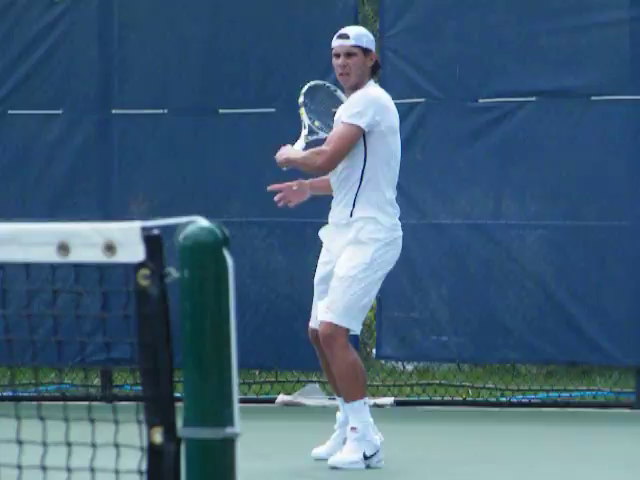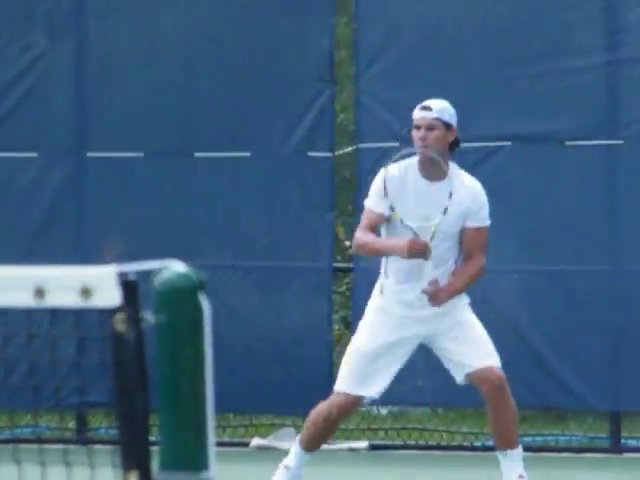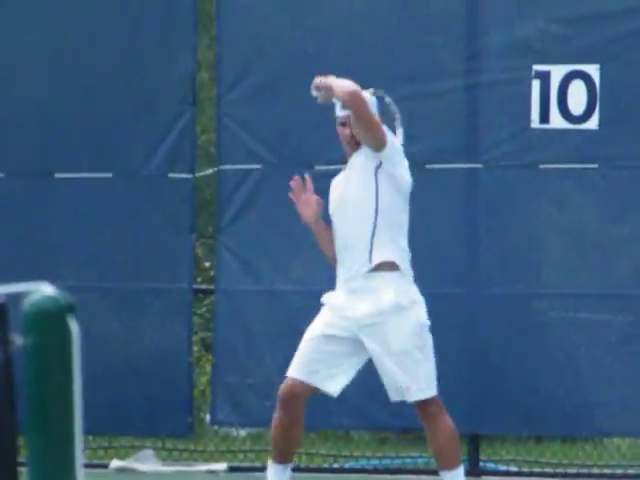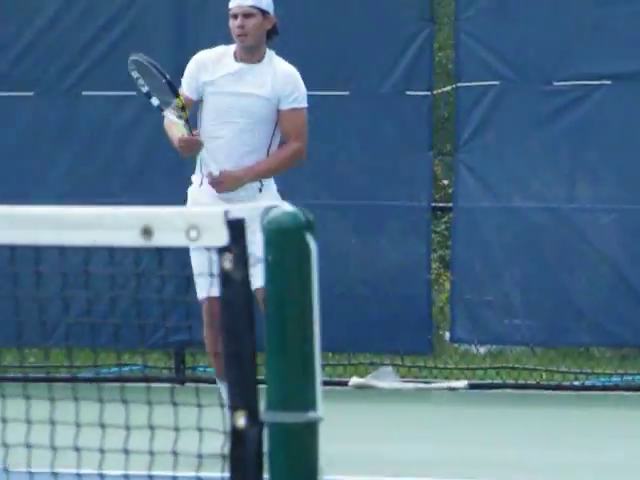
dt=1s
person 1, frame 1
left shoulder: (369, 100)
right shoulder: (351, 106)
left elbow: (324, 159)
left wrist: (289, 155)
right wrist: (309, 188)
left hip: (370, 234)
right hip: (343, 233)
left knee: (333, 331)
right knee: (321, 335)
left ankle: (364, 440)
right ankle: (351, 426)
person 1, frame 2
left shoulder: (471, 191)
right shoulder: (391, 177)
left elbow: (476, 259)
right elbow: (361, 241)
left wrist: (453, 288)
right wrist: (397, 248)
left hip: (446, 306)
right hip: (392, 307)
left knee: (492, 381)
right knee: (344, 401)
person 1, frame 3
left shoulder: (385, 153)
right shoulder: (341, 182)
left elbow: (355, 95)
left wrist: (331, 84)
right wrist: (313, 220)
left hip: (390, 301)
right hip: (343, 304)
left knee: (426, 405)
right knee: (290, 395)
person 1, frame 4
left shoulder: (287, 78)
right shoulder: (204, 63)
left elbow: (296, 146)
right elbow: (174, 113)
left wrist: (243, 175)
right wrist: (179, 138)
left hip: (256, 199)
right hip: (206, 198)
left knee: (266, 300)
right knee: (213, 308)
